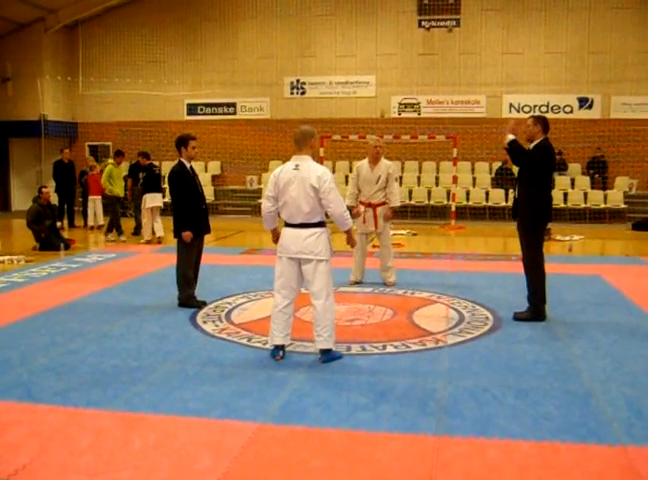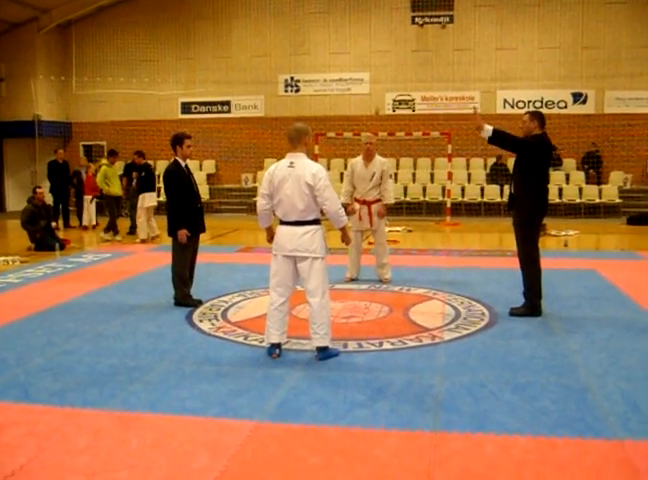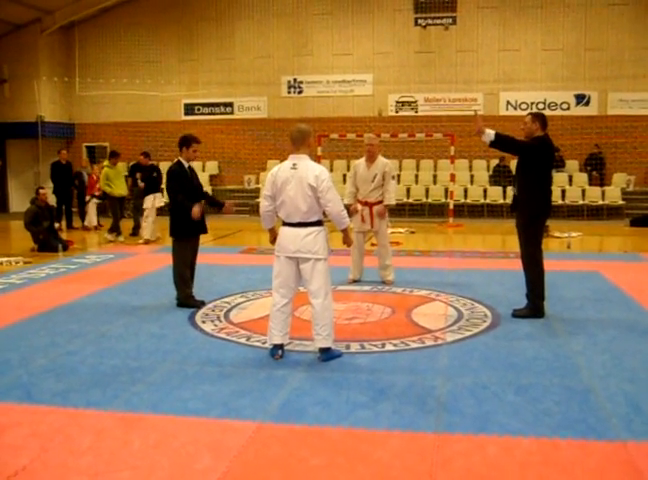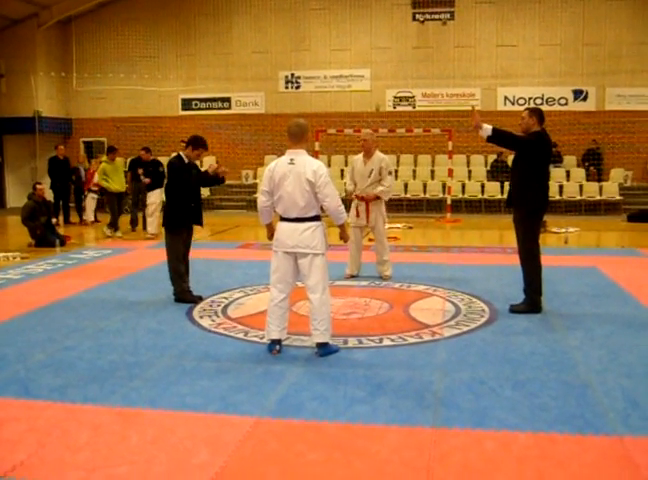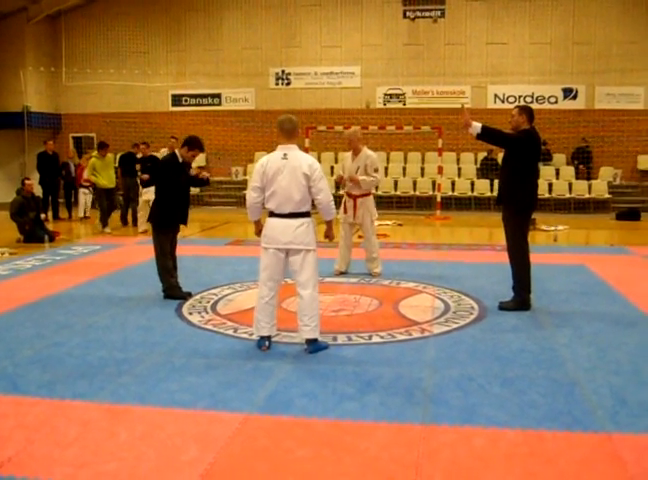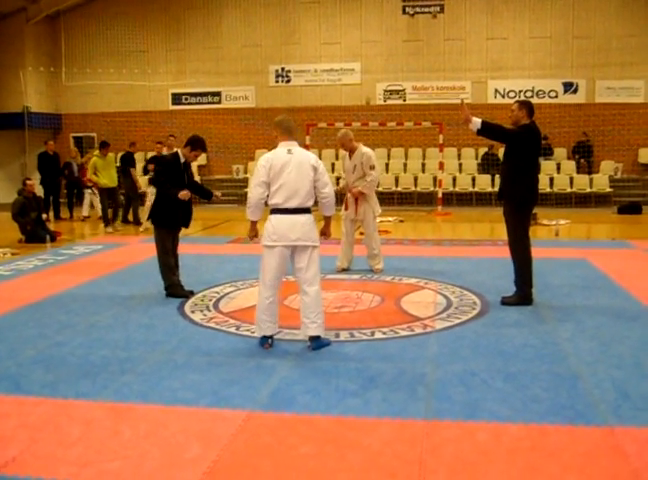
dt=0.2s
person 1, frame 1
left shoulder: (279, 172)
right shoulder: (321, 172)
left elbow: (268, 208)
right elbow: (336, 207)
left wrist: (273, 231)
right wrist: (349, 233)
left hip: (288, 237)
right hip: (314, 238)
left knee: (283, 294)
right knee: (321, 295)
left ankle: (278, 346)
right ankle: (325, 348)
person 1, frame 2
left shoulder: (273, 170)
right shoulder: (315, 170)
left elbow: (263, 205)
right elbow: (331, 205)
left wrist: (268, 229)
right wrist: (344, 230)
left hip: (284, 235)
right hip: (309, 236)
left knee: (279, 292)
right knee: (317, 292)
left ankle: (274, 344)
right ankle: (322, 346)
person 1, frame 3
left shoulder: (276, 172)
right shoulder: (318, 171)
left elbow: (266, 207)
right elbow: (333, 206)
left wrist: (271, 231)
right wrist: (346, 232)
left hip: (286, 237)
right hip: (312, 237)
left knee: (281, 293)
right knee: (319, 294)
left ankle: (277, 345)
right ankle: (324, 347)
person 1, frame 4
left shoulder: (273, 167)
right shoulder: (316, 166)
left elbow: (264, 202)
right elbow: (331, 202)
left wrist: (269, 226)
right wrist: (342, 228)
left hip: (284, 232)
right hip: (310, 232)
left knee: (279, 288)
right knee: (317, 289)
left ankle: (274, 340)
right ankle: (322, 342)
person 1, frame 5
left shoulder: (265, 163)
right shoulder: (309, 162)
left elbow: (253, 199)
right elbow: (324, 198)
left wrist: (257, 223)
right wrist: (330, 225)
left hip: (274, 228)
right hip: (301, 228)
left knee: (268, 285)
right knee: (307, 286)
left ankle: (264, 336)
right ankle: (311, 339)
person 1, frame 6
left shoulder: (268, 159)
right shoulder: (312, 159)
left elbow: (256, 196)
right elbow: (327, 194)
left wrist: (253, 225)
right wrist: (327, 224)
left hip: (277, 224)
right hip: (304, 224)
left knee: (269, 282)
right knee: (310, 282)
left ankle: (266, 335)
right ankle: (315, 335)
person 2, frame 1
left shoulder: (544, 148)
right shoulder: (538, 148)
left elbow: (523, 161)
right elbow: (521, 161)
left wrist: (511, 137)
right wrist: (511, 141)
left hip: (534, 212)
right hip: (530, 210)
left knee: (533, 260)
right knee: (532, 260)
left ankle: (537, 309)
right ankle: (536, 307)
person 2, frame 2
left shoulder: (540, 143)
right shoulder: (535, 143)
left elbow: (514, 142)
right elbow: (514, 144)
left wrist: (485, 129)
right wrist: (486, 130)
left hip: (530, 206)
right hip: (527, 204)
left knee: (529, 255)
right knee: (528, 254)
left ankle: (533, 305)
right ankle: (533, 302)
person 2, frame 3
left shoulder: (542, 144)
right shoulder: (536, 145)
left elbow: (516, 146)
right elbow: (517, 147)
left wrist: (486, 133)
right wrist: (486, 133)
left hip: (533, 208)
right hip: (530, 206)
left knee: (531, 256)
right knee: (531, 256)
left ankle: (535, 306)
right ankle: (535, 304)
person 2, frame 4
left shoulder: (539, 139)
right shoulder: (534, 140)
left elbow: (514, 141)
right elbow: (514, 143)
left wrist: (483, 128)
right wrist: (483, 128)
left hip: (530, 203)
right hip: (527, 202)
left knee: (529, 251)
right knee: (528, 251)
left ankle: (533, 301)
right ankle: (533, 299)
person 2, frame 5
left shoulder: (528, 137)
right shoulder: (523, 137)
left elbow: (503, 138)
right elbow: (504, 140)
left wrist: (473, 125)
right wrist: (473, 126)
left hip: (519, 201)
right hip: (517, 199)
left knee: (518, 249)
right knee: (517, 248)
left ankle: (522, 298)
right ankle: (521, 296)
person 2, frame 6
left shoulder: (528, 132)
right shoulder: (524, 132)
left elbow: (503, 134)
right elbow: (504, 135)
left wrist: (473, 121)
right wrist: (473, 122)
left hip: (520, 196)
right hip: (518, 194)
left knee: (519, 244)
right knee: (519, 243)
left ankle: (524, 293)
right ankle: (523, 291)
person 3, frame 1
left shoulder: (190, 170)
right shoulder: (177, 172)
right elbow: (179, 203)
left wrist: (202, 224)
right wrist: (184, 228)
left hip: (197, 225)
right hip: (188, 227)
left knee: (194, 263)
right knee: (186, 263)
left ankle: (189, 295)
right ankle: (185, 298)
person 3, frame 2
left shoulder: (185, 168)
right shoulder: (172, 171)
right elbow: (174, 202)
left wrist: (197, 223)
right wrist: (179, 227)
left hip: (192, 224)
right hip: (183, 226)
left knee: (190, 262)
right knee: (181, 262)
left ankle: (185, 294)
right ankle: (181, 296)
person 3, frame 3
left shoulder: (190, 170)
right shoulder: (174, 171)
left elbow: (200, 193)
right elbow: (176, 196)
left wrist: (220, 205)
right wrist: (191, 208)
left hip: (195, 224)
right hip: (183, 225)
left knee: (190, 262)
right knee: (182, 262)
left ankle: (186, 295)
right ankle: (184, 297)
person 3, frame 4
left shoulder: (191, 165)
right shoulder: (174, 164)
left elbow: (202, 181)
right elbow: (187, 183)
left wrist: (218, 175)
right wrist: (208, 173)
left hip: (187, 217)
right hip: (176, 218)
left knee: (183, 256)
right knee: (176, 256)
left ankle: (183, 290)
right ankle: (181, 292)
person 3, frame 5
left shoulder: (184, 163)
right shoulder: (166, 162)
left elbow: (193, 182)
right elbow: (172, 184)
left wrist: (203, 177)
right wrist: (191, 177)
left hip: (174, 215)
right hip: (163, 215)
left knee: (170, 252)
right knee: (164, 253)
left ankle: (173, 286)
right ankle: (170, 288)
person 3, frame 6
left shoulder: (185, 164)
right shoulder: (167, 161)
left elbow: (192, 184)
right elbow: (161, 185)
left wrist: (210, 194)
right wrist: (177, 194)
left hip: (176, 215)
right hip: (163, 214)
left knee: (172, 251)
right knee: (166, 252)
left ankle: (175, 285)
right ankle: (172, 286)
person 4, frame 1
left shoulder: (388, 166)
right shoulder: (359, 166)
left elbow: (392, 189)
right elbow: (353, 188)
left wrist: (390, 208)
right wrist: (353, 206)
left hip: (381, 210)
right hip: (363, 210)
left knee: (385, 245)
right knee: (360, 245)
left ankle: (388, 277)
right ankle: (356, 276)
person 4, frame 2
left shoulder: (383, 163)
right shoulder: (354, 163)
left elbow: (387, 186)
right elbow: (348, 185)
left wrist: (384, 205)
right wrist: (347, 204)
left hip: (375, 207)
right hip: (358, 207)
left knee: (381, 242)
right knee: (355, 242)
left ankle: (384, 274)
right ankle: (352, 273)
person 4, frame 3
left shoulder: (385, 164)
right shoulder: (357, 165)
left elbow: (389, 187)
right elbow: (351, 186)
left wrist: (385, 206)
right wrist: (351, 204)
left hip: (377, 208)
right hip: (360, 208)
left knee: (383, 243)
right knee: (357, 243)
left ankle: (387, 275)
right ankle: (355, 274)
person 4, frame 4
left shoulder: (382, 159)
right shoulder: (356, 160)
left elbow: (387, 182)
right elbow: (351, 179)
left wrist: (375, 194)
right wrist: (350, 190)
left hip: (375, 203)
right hip: (358, 203)
left knee: (380, 238)
right knee: (355, 238)
left ankle: (385, 270)
right ankle: (352, 270)
person 4, frame 5
left shoulder: (370, 156)
right shoulder: (347, 157)
left elbow: (375, 178)
left wrist: (358, 179)
right wrist: (340, 179)
left hip: (364, 201)
right hip: (348, 200)
left knee: (369, 235)
right knee: (345, 235)
left ankle: (374, 267)
right ankle: (341, 266)
person 4, frame 6
left shoulder: (366, 153)
right shoulder: (346, 155)
left elbow: (373, 177)
left wrist: (360, 191)
right wrist: (344, 186)
left hip: (365, 199)
right hip: (350, 198)
left knee: (371, 232)
right knee: (346, 232)
left ankle: (376, 263)
right ankle: (343, 263)
